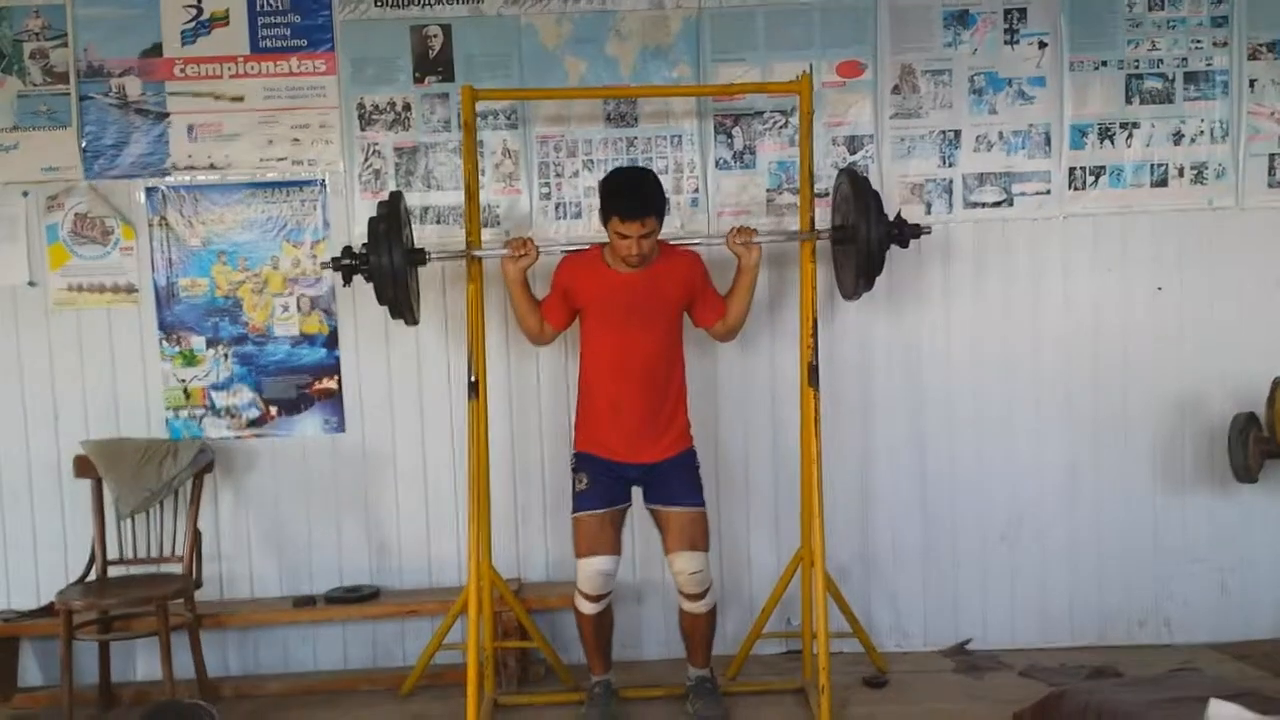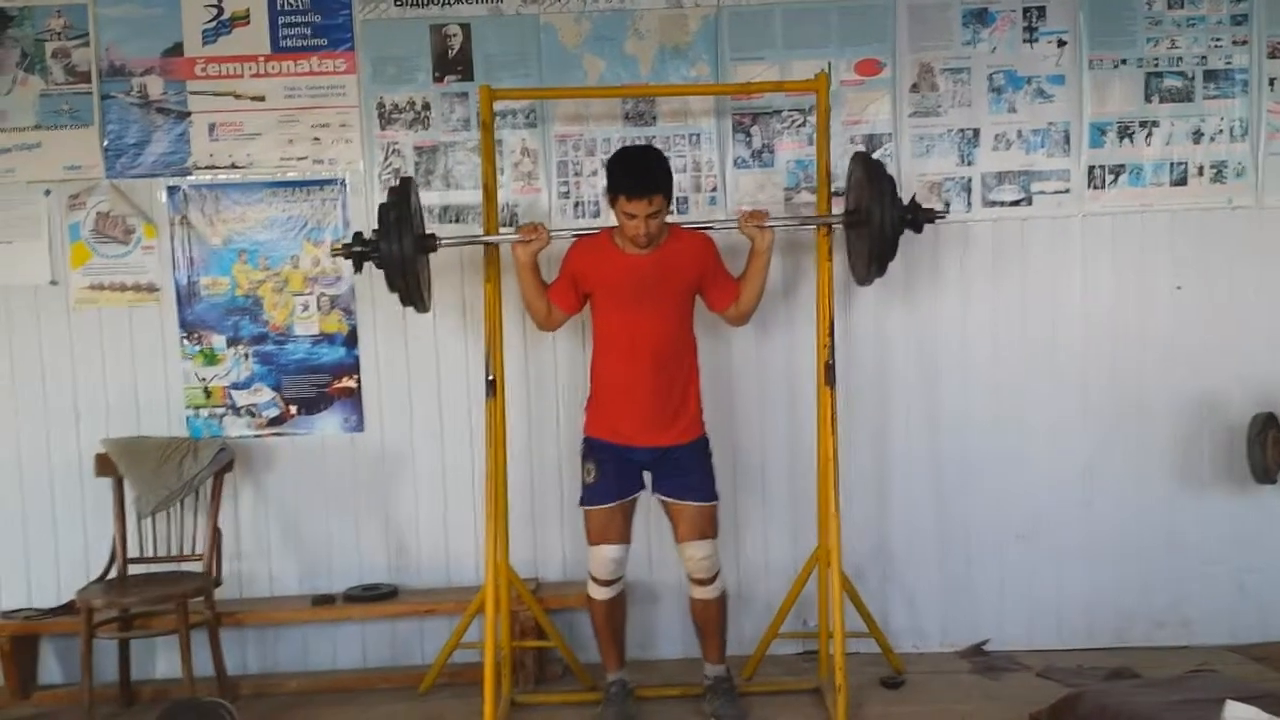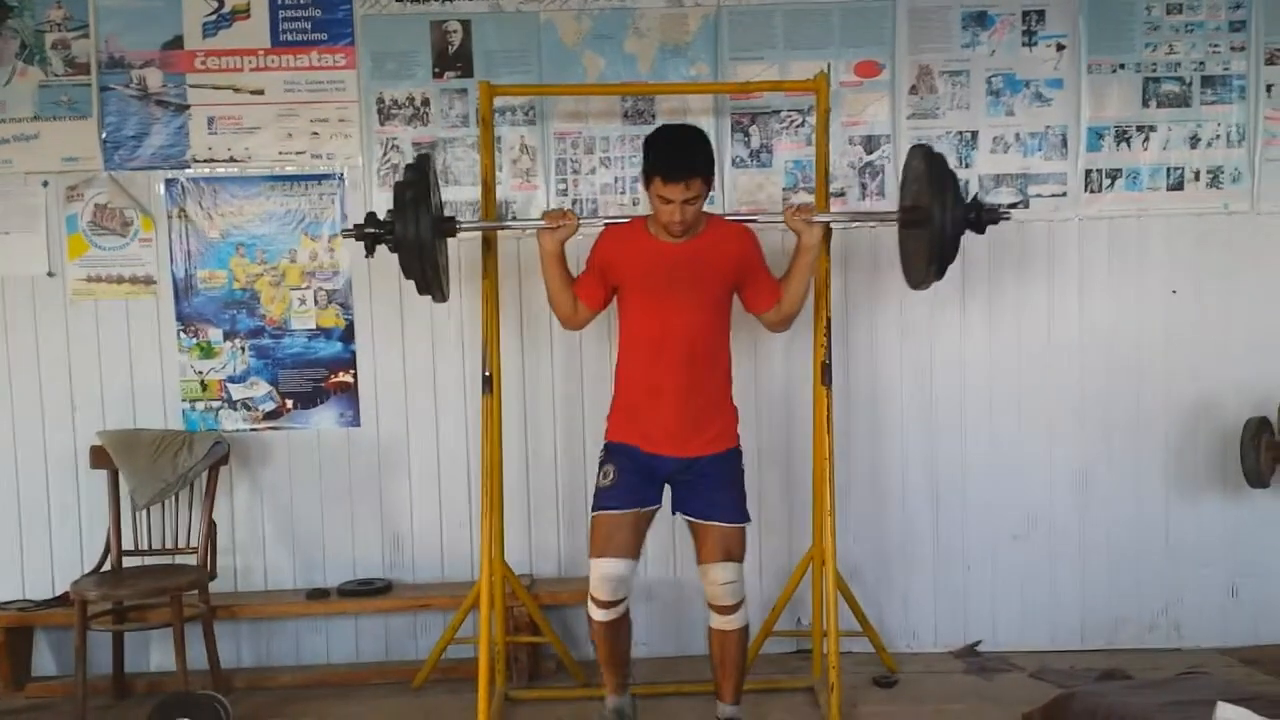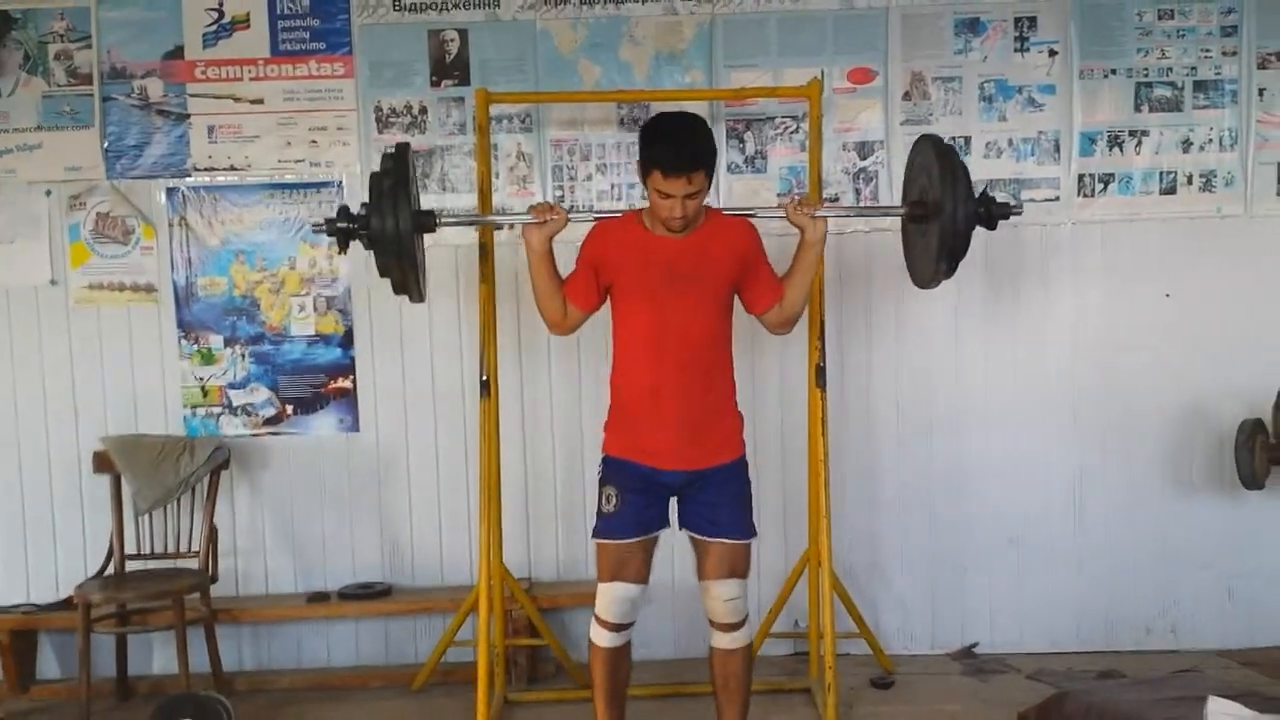
dt=1s
person 1, frame 1
left shoulder: (685, 267)
right shoulder: (574, 271)
left elbow: (725, 327)
right elbow: (539, 331)
left wrist: (747, 265)
right wrist: (515, 277)
left hip: (670, 451)
right hip: (598, 453)
left knee: (693, 574)
right knee: (592, 578)
person 1, frame 2
left shoulder: (696, 248)
right shoulder: (585, 254)
left elbow: (738, 311)
right elbow: (547, 317)
left wrist: (760, 248)
right wrist: (525, 262)
left hip: (682, 435)
right hip: (608, 437)
left knee: (703, 564)
right knee: (605, 568)
person 1, frame 3
left shoulder: (736, 242)
right shoulder: (615, 243)
left elbow: (778, 315)
right elbow: (572, 315)
left wrist: (807, 246)
right wrist: (551, 250)
left hip: (712, 447)
right hip: (632, 442)
left knee: (725, 594)
right knee: (607, 587)
person 1, frame 4
left shoulder: (738, 238)
right shoulder: (608, 239)
left elbow: (780, 316)
right elbow: (561, 318)
left wrist: (812, 241)
right wrist: (538, 246)
left hip: (717, 457)
right hip: (632, 456)
left knee: (728, 611)
right knee: (614, 611)
